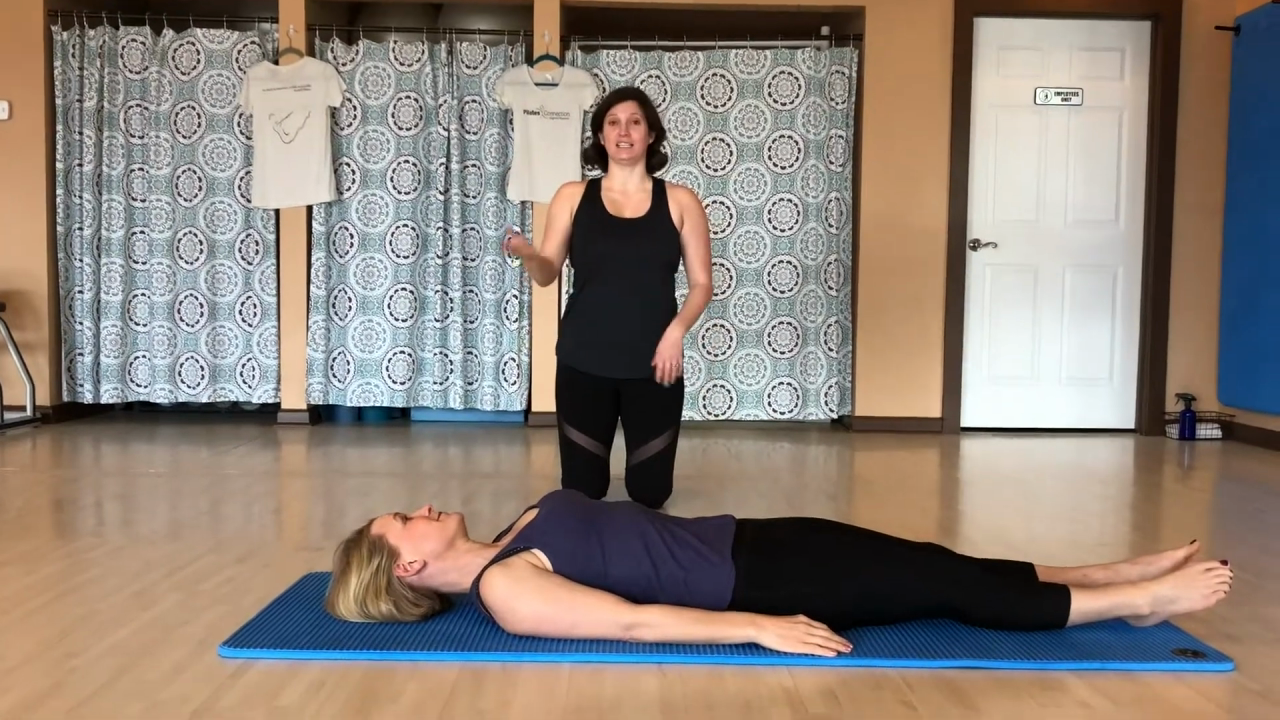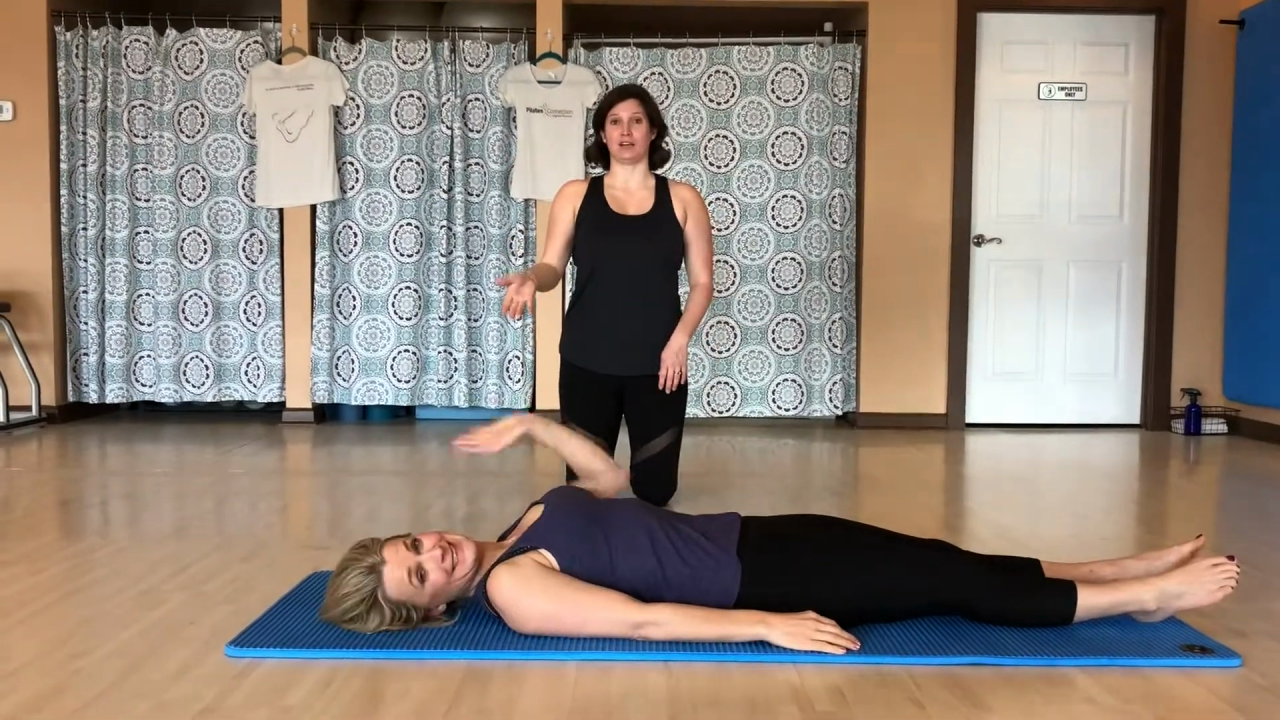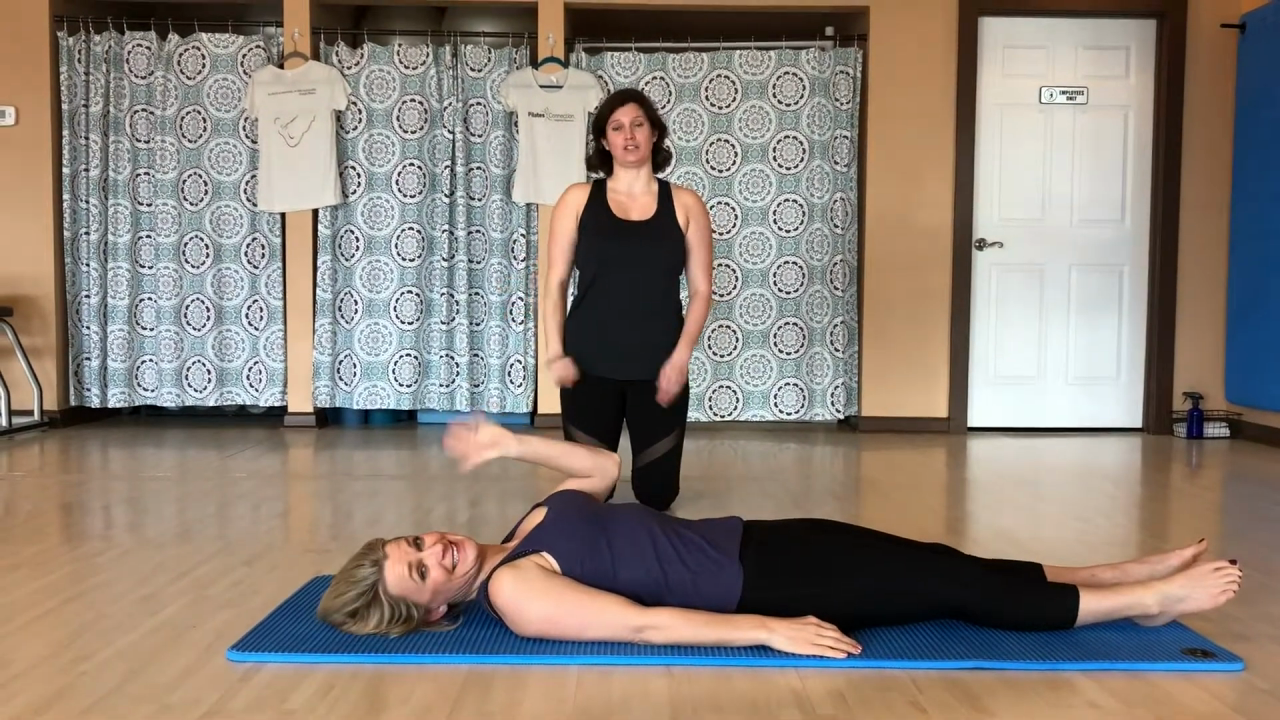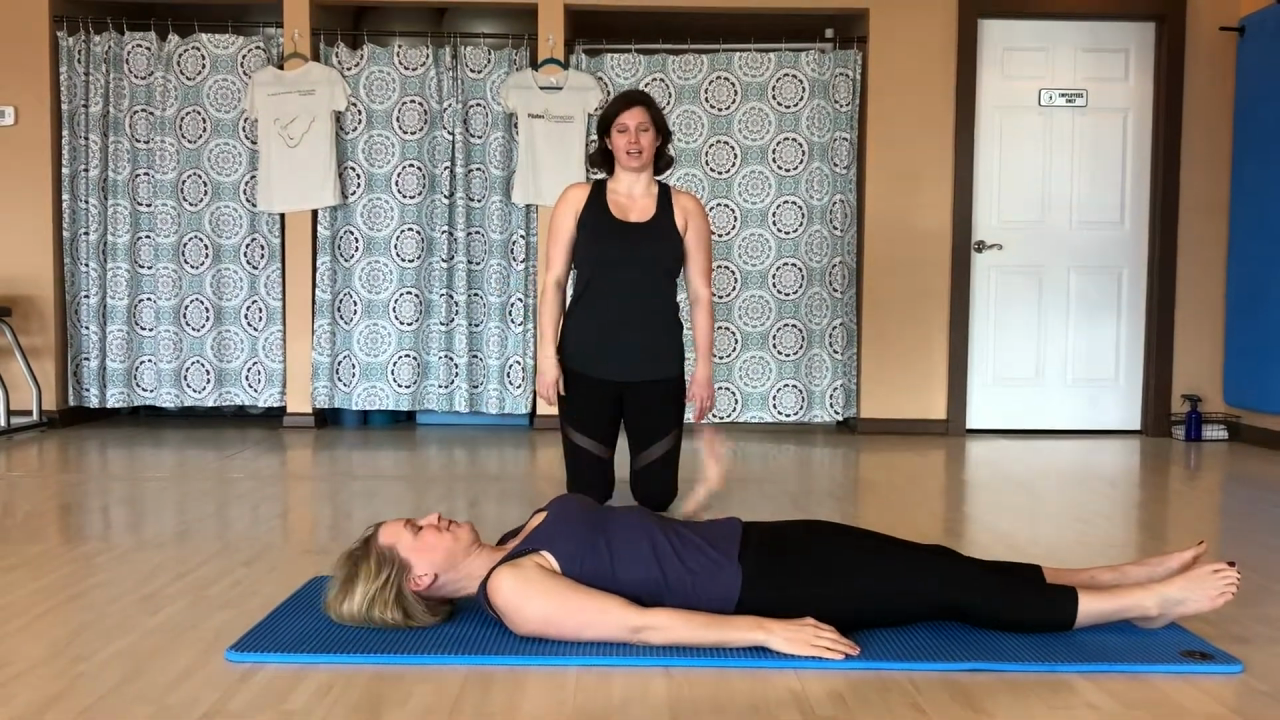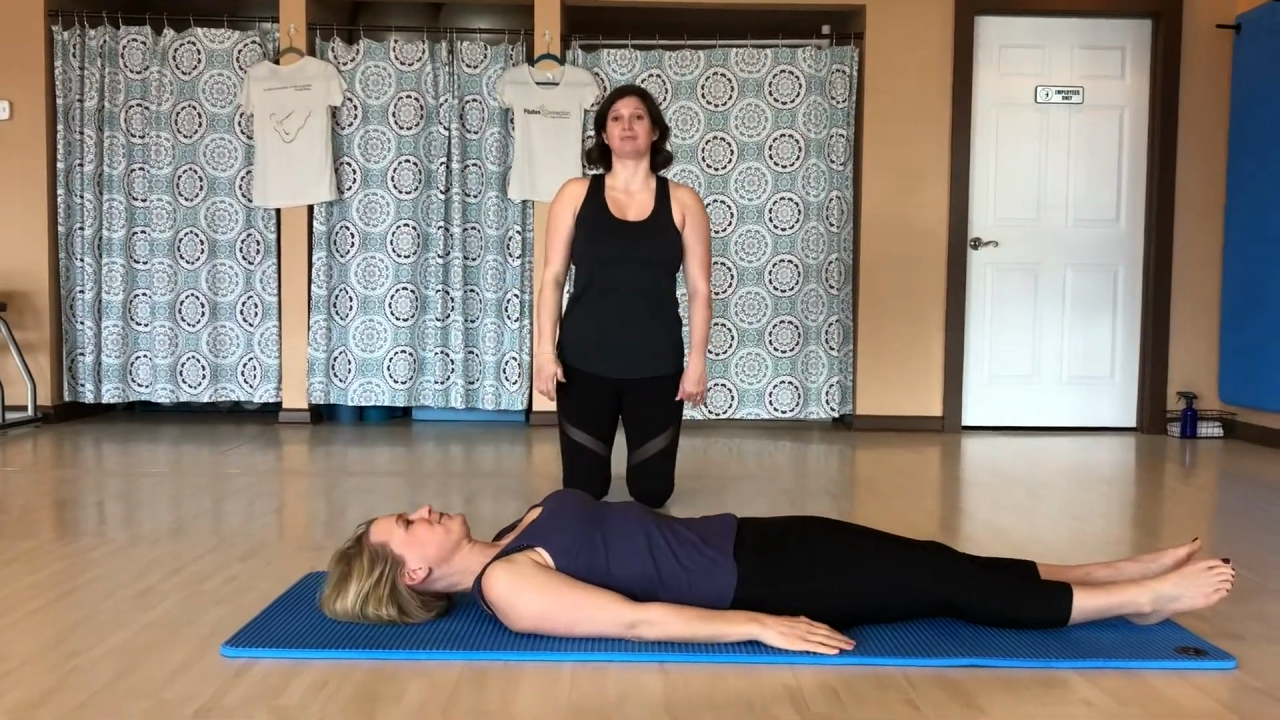
dt=0.5s
person 1, frame 1
left shoulder: (510, 545)
right shoulder: (506, 594)
right elbow: (633, 621)
right wrist: (760, 628)
left hip: (741, 542)
right hip: (743, 584)
left knee: (937, 563)
right knee: (947, 591)
left ankle: (1131, 576)
right ankle: (1140, 601)
person 1, frame 2
left shoulder: (519, 531)
right shoulder: (512, 596)
left elbow: (612, 482)
right elbow: (643, 620)
left wrist: (529, 427)
right wrist: (769, 626)
left hip: (748, 539)
right hip: (747, 586)
left knee: (943, 559)
right knee: (953, 590)
left ankle: (1136, 569)
right ankle: (1143, 599)
person 1, frame 3
left shoulder: (527, 531)
right shoulder: (515, 597)
left elbow: (605, 466)
right elbow: (643, 625)
left wrist: (519, 439)
right wrist: (771, 631)
left hip: (751, 542)
right hip: (752, 588)
left knee: (948, 565)
right knee: (958, 593)
left ankle: (1139, 575)
right ankle: (1145, 602)
person 1, frame 4
left shoulder: (519, 540)
right shoulder: (513, 594)
right elbow: (642, 622)
left wrist: (704, 485)
right wrist: (769, 631)
left hip: (747, 543)
right hip: (748, 588)
left knee: (945, 566)
right knee: (956, 594)
left ankle: (1136, 576)
right ankle: (1142, 604)
person 1, frame 5
left shoulder: (518, 540)
right shoulder: (509, 591)
right elbow: (636, 619)
right wrist: (763, 627)
left hip: (744, 539)
right hip: (745, 581)
left knee: (939, 563)
right knee: (949, 590)
left ankle: (1135, 575)
right ankle: (1139, 600)
person 2, frame 1
left shoulder: (680, 201)
right shoulder: (572, 196)
left elbow: (701, 283)
right elbow: (548, 269)
left wrist: (676, 329)
right wrist: (528, 256)
left hip: (652, 364)
right hip: (583, 362)
left knee: (650, 491)
right knee: (582, 489)
person 2, frame 2
left shoulder: (683, 198)
right shoulder: (575, 195)
left elbow: (702, 281)
right elbow: (553, 267)
left wrist: (680, 338)
right wrist: (530, 279)
left hip: (657, 362)
right hip: (587, 361)
left knee: (656, 490)
person 2, frame 3
left shoulder: (685, 203)
right shoulder: (578, 199)
left elbow: (701, 289)
right elbow: (556, 281)
left wrist: (681, 354)
right wrist: (555, 350)
left hip: (659, 367)
right hip: (591, 365)
left knee: (657, 494)
person 2, frame 4
left shoulder: (685, 207)
right shoulder: (577, 198)
left elbow: (700, 293)
right elbow: (554, 281)
left wrist: (704, 367)
right wrist: (547, 356)
left hip: (658, 369)
right hip: (586, 367)
left knee: (655, 496)
right knee: (587, 492)
person 2, frame 5
left shoulder: (683, 201)
right shoulder: (576, 194)
left elbow: (699, 287)
right elbow: (553, 277)
left wrist: (696, 362)
right wrist: (545, 351)
left hip: (657, 366)
right hip: (585, 362)
left knee: (651, 491)
right knee: (583, 489)
